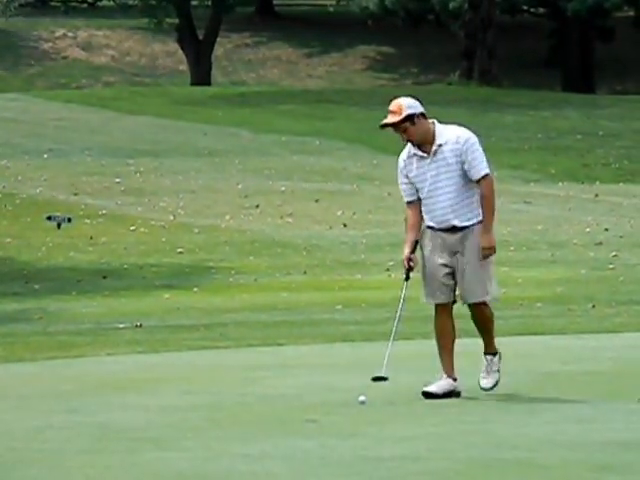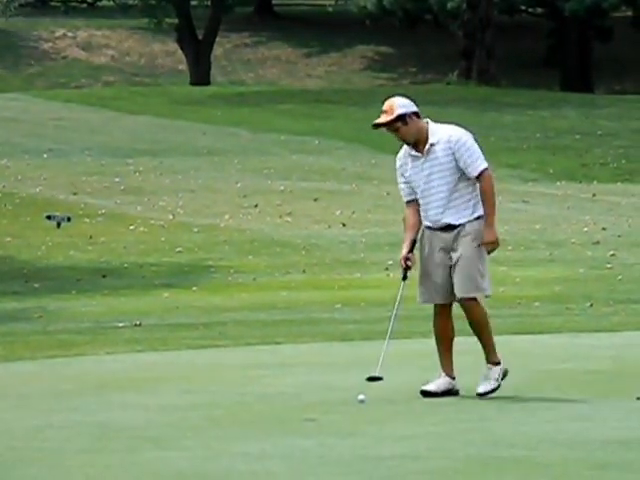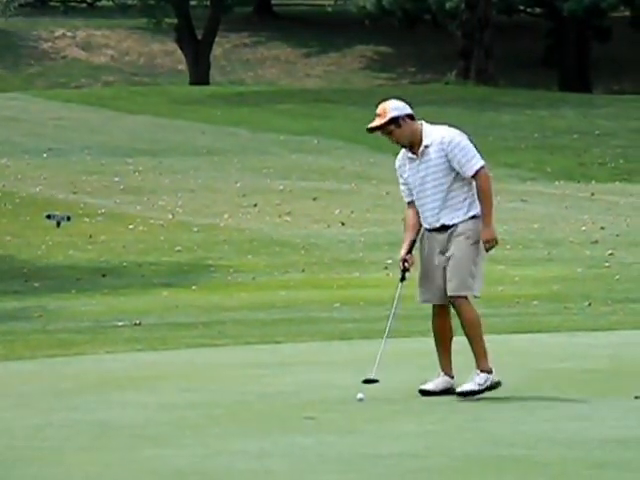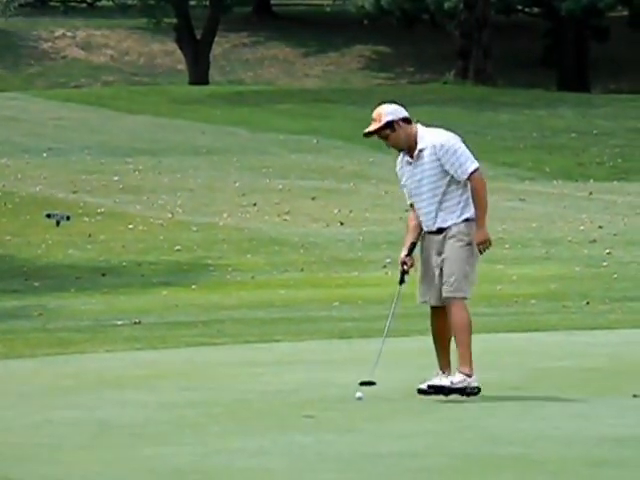
dt=0.1s
person 1, frame 1
left shoulder: (461, 139)
right shoulder: (406, 160)
left elbow: (485, 183)
right elbow: (414, 207)
left wrist: (488, 231)
right wrist: (408, 245)
left hip: (471, 231)
right hip: (435, 235)
left knee: (477, 301)
right knee: (441, 305)
left ankle: (491, 353)
right ankle: (449, 378)
person 1, frame 2
left shoulder: (454, 138)
right shoulder: (403, 160)
left elbow: (485, 177)
right elbow: (413, 206)
left wrist: (490, 226)
right wrist: (407, 245)
left hip: (467, 229)
right hip: (433, 234)
left knee: (468, 298)
right knee: (440, 305)
left ankle: (495, 365)
right ankle: (448, 377)
person 1, frame 3
left shoulder: (448, 139)
right shoulder: (402, 161)
left elbow: (482, 176)
left wrist: (488, 223)
right wrist: (406, 245)
left hip: (463, 228)
right hip: (432, 235)
left knee: (458, 297)
right knee: (438, 306)
left ankle: (485, 371)
right ankle: (446, 376)
person 1, frame 4
left shoulder: (442, 142)
right shoulder: (403, 163)
left elbow: (476, 177)
left wrist: (482, 226)
right wrist: (407, 247)
left hip: (462, 230)
right hip: (432, 237)
left knee: (454, 299)
right knee: (436, 304)
left ankle: (466, 375)
right ankle: (446, 373)
